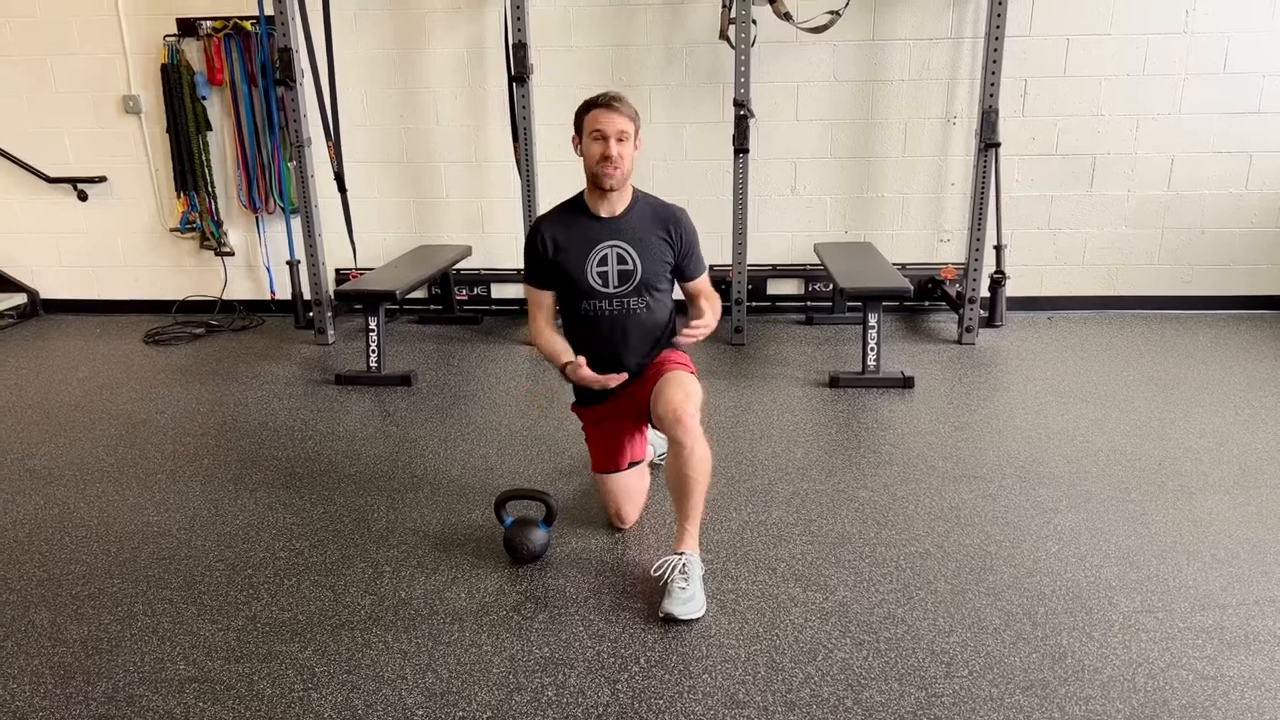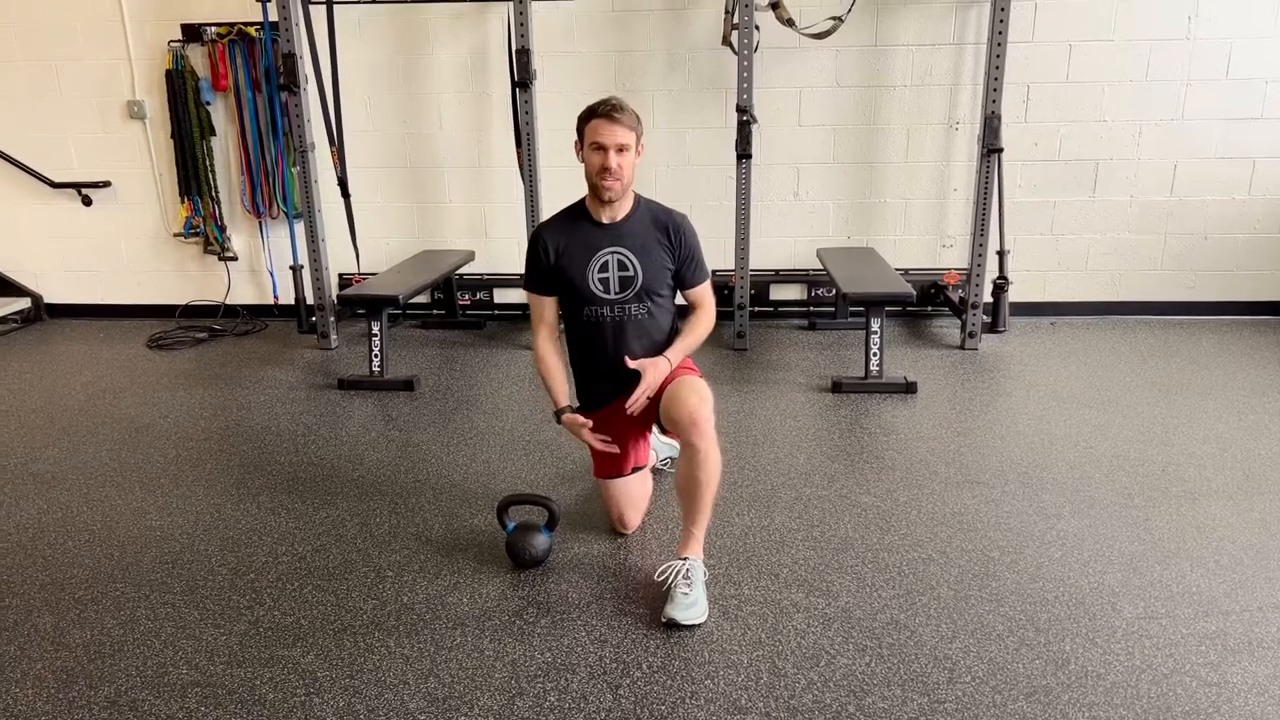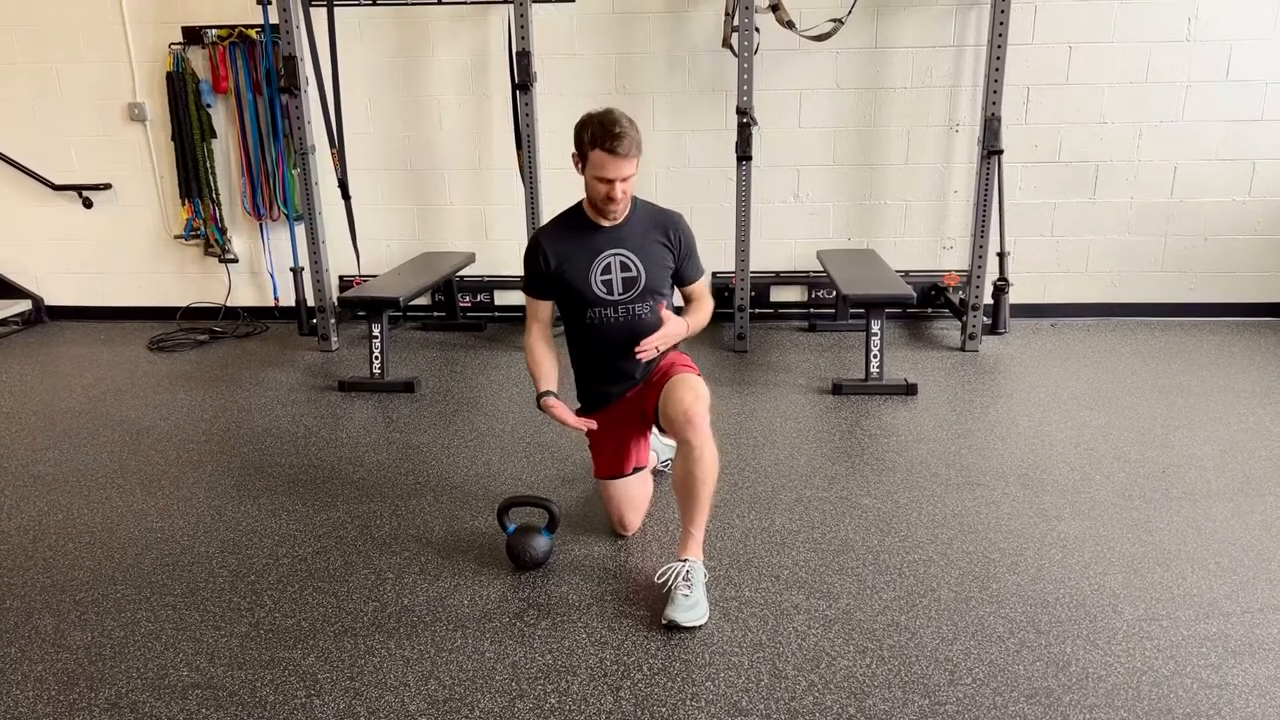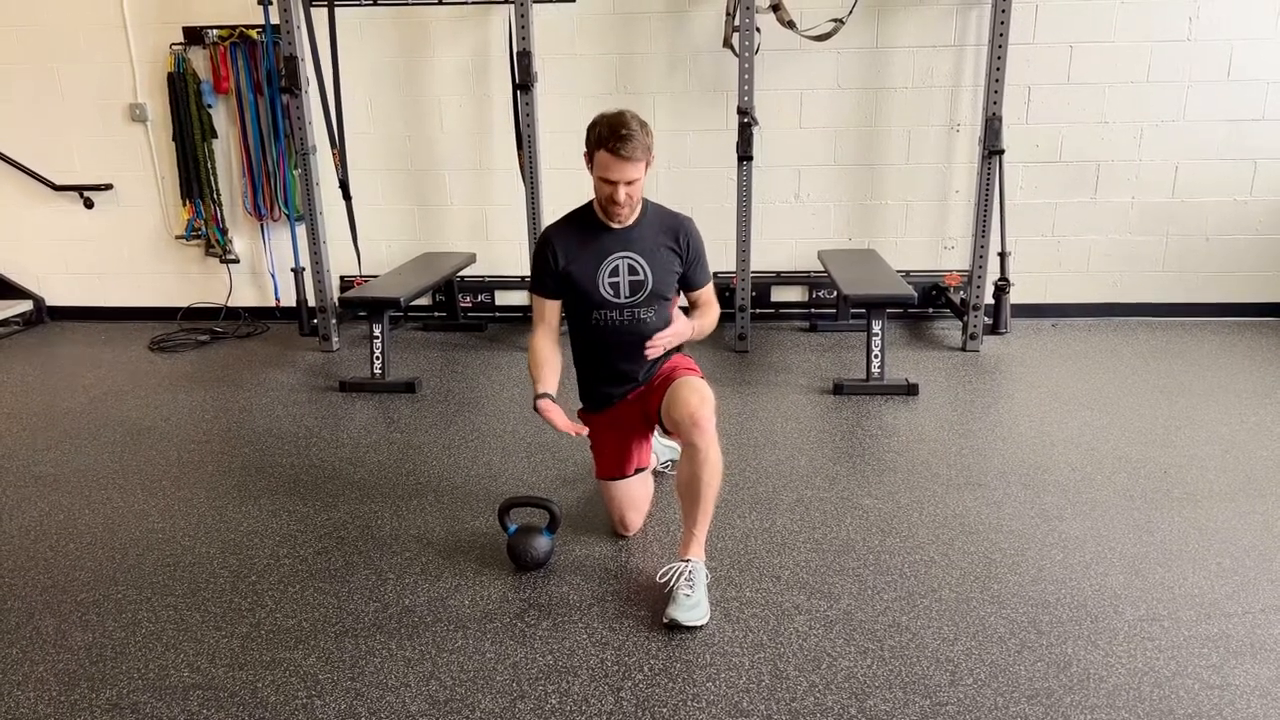
dt=0.7s
person 1, frame 1
left shoulder: (670, 221)
right shoulder: (549, 232)
left elbow: (703, 294)
right elbow: (541, 318)
left wrist: (706, 318)
right wrist: (570, 366)
left hip: (660, 362)
right hip: (600, 384)
left knee: (683, 418)
right knee: (622, 516)
left ankle: (687, 554)
right ankle: (645, 443)
person 1, frame 2
left shoulder: (672, 228)
right shoulder: (551, 238)
left elbow: (704, 309)
right elbow: (544, 330)
left wrist: (665, 361)
right wrist: (563, 409)
left hip: (663, 371)
right hip: (602, 394)
left knee: (697, 421)
right knee: (626, 523)
left ankle: (690, 559)
right ankle: (650, 447)
person 1, frame 3
left shoulder: (668, 227)
right shoulder: (550, 243)
left elbow: (702, 301)
right elbow: (539, 326)
left wrist: (681, 327)
right wrist: (546, 392)
left hip: (663, 367)
right hip: (603, 394)
left knee: (691, 418)
right knee: (626, 524)
left ankle: (690, 561)
right ankle: (651, 448)
person 1, frame 4
left shoulder: (678, 231)
right shoulder: (558, 242)
left elbow: (709, 308)
right elbow: (545, 329)
left wrist: (685, 328)
right wrist: (545, 394)
left hip: (666, 370)
right hip: (605, 396)
left knee: (698, 420)
right knee: (627, 525)
left ankle: (692, 561)
right ankle: (653, 448)
